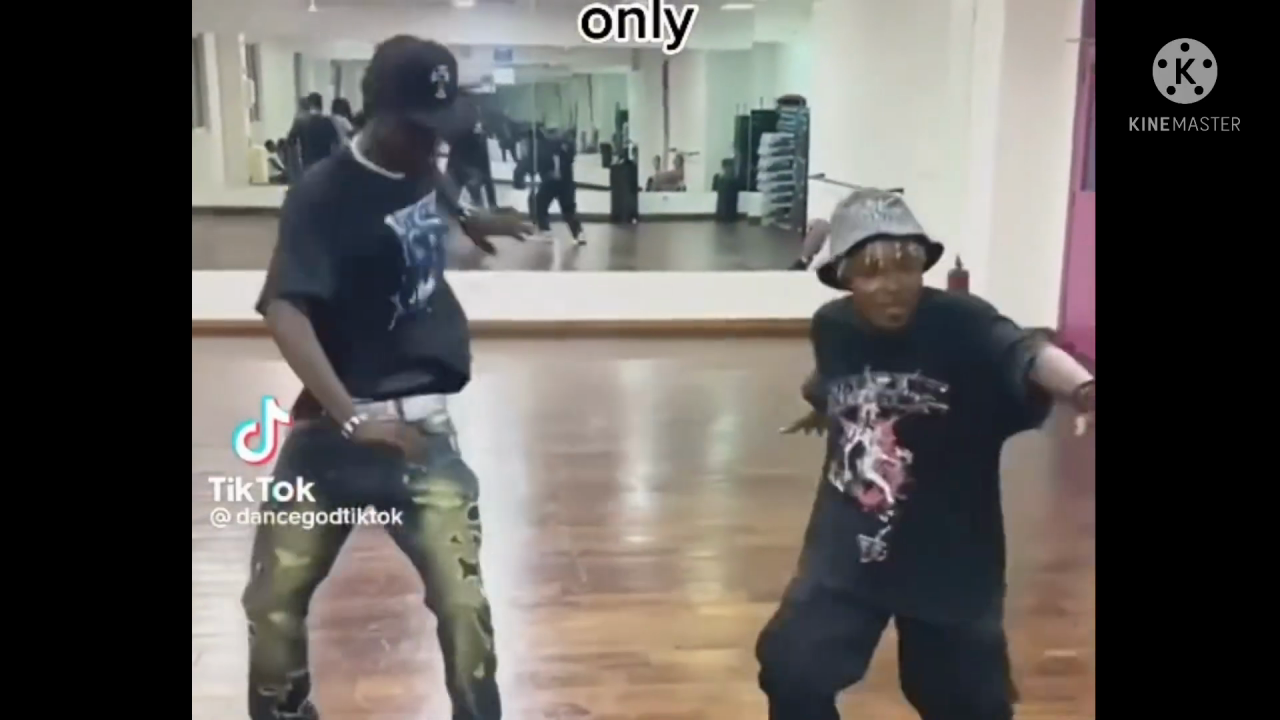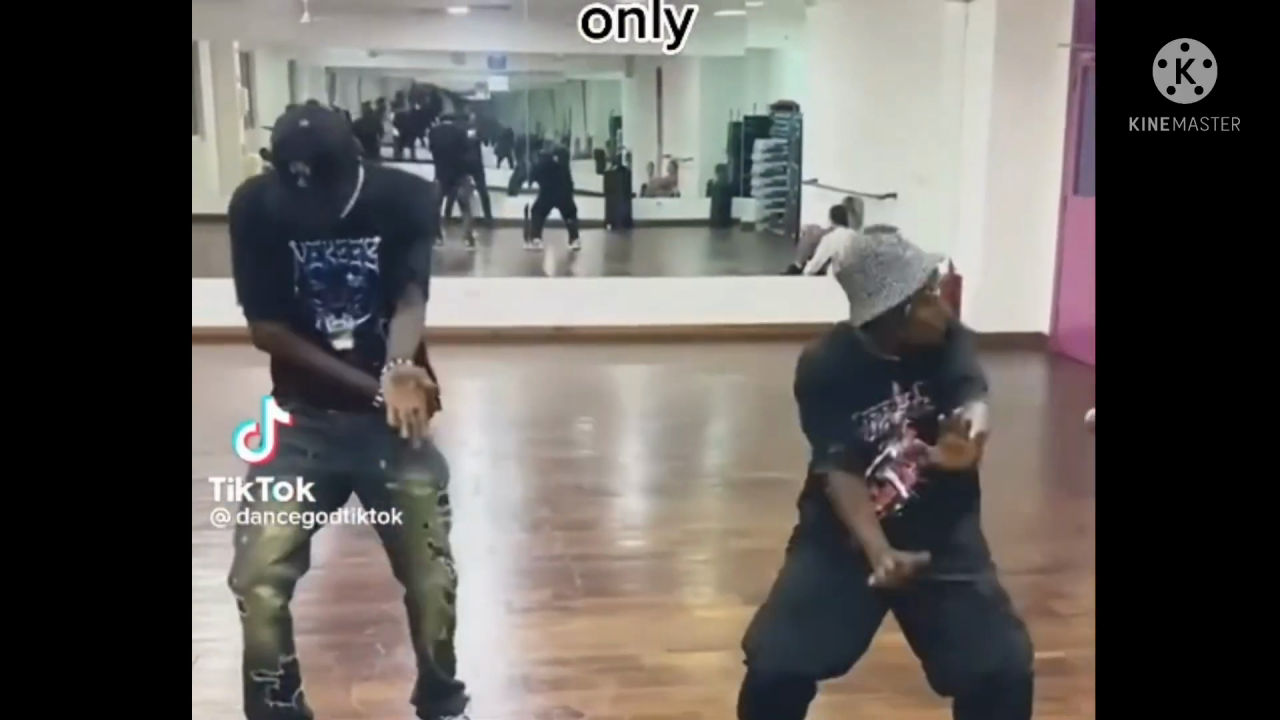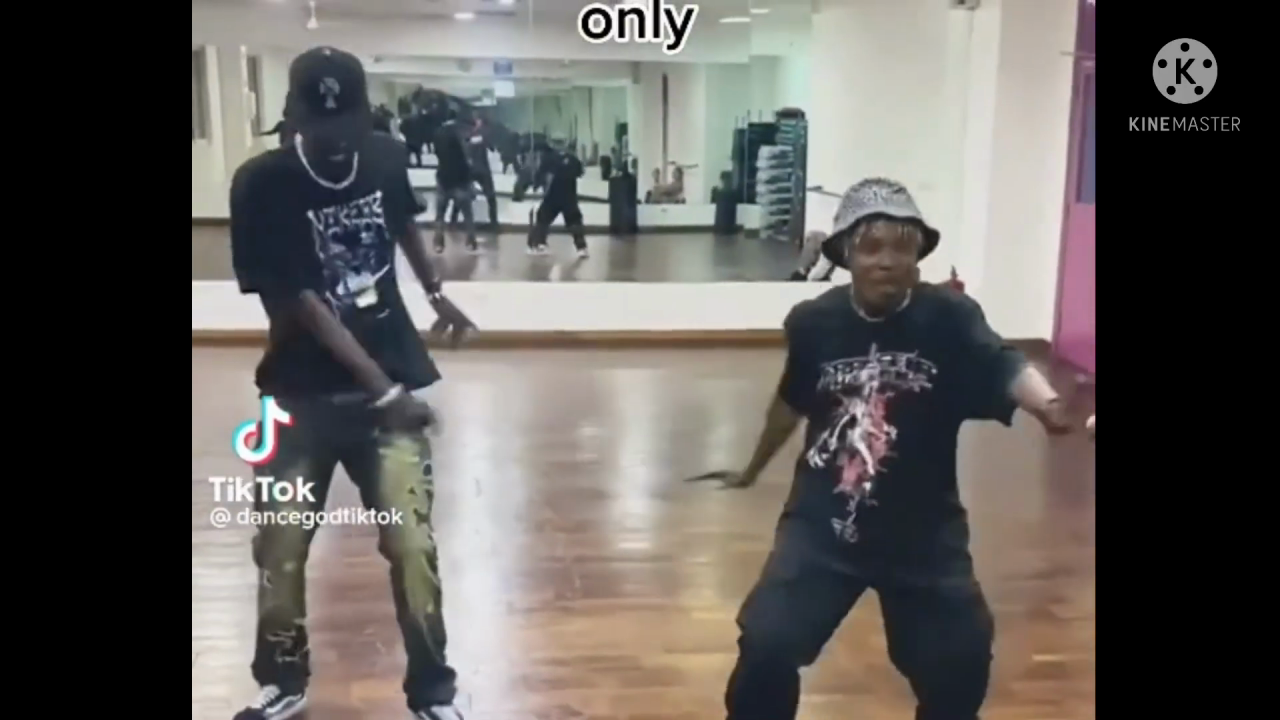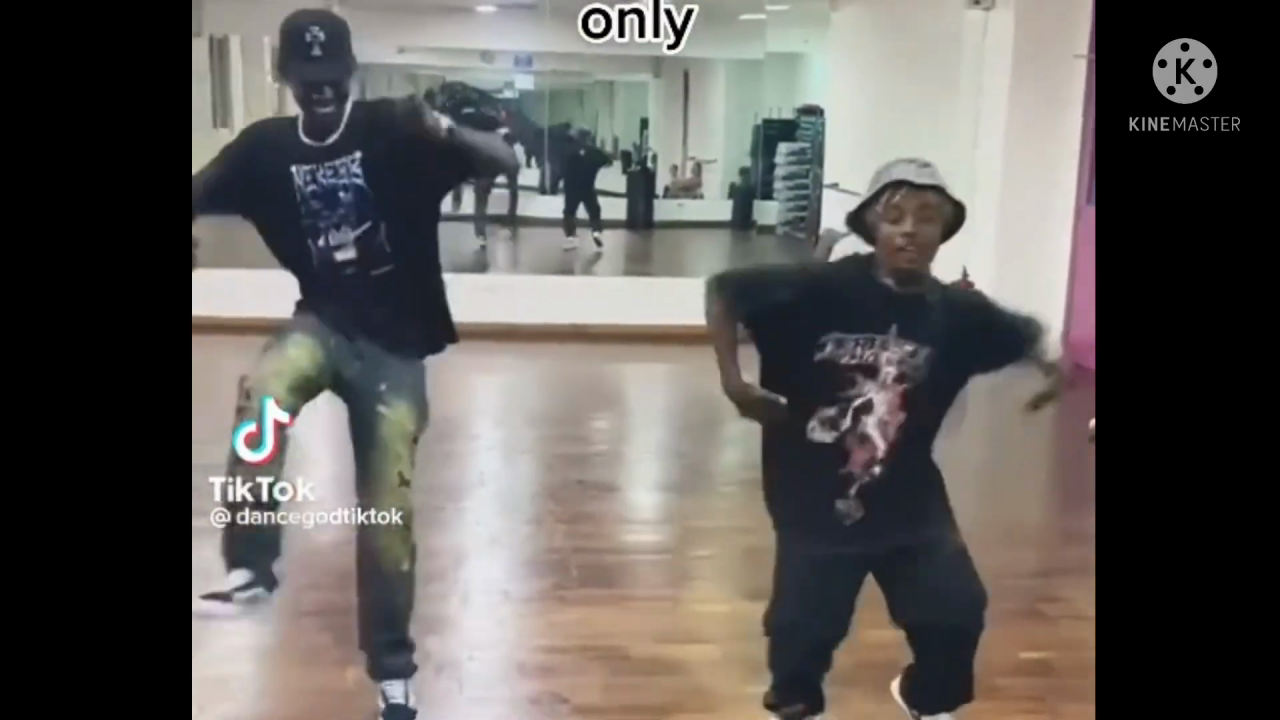
dt=0.5s
person 1, frame 1
left shoulder: (420, 164)
right shoulder: (323, 196)
right elbow: (284, 311)
left wrist: (472, 222)
right wrist: (352, 420)
left hip: (420, 428)
right hip: (331, 428)
left knee: (463, 605)
right knee: (275, 606)
person 1, frame 2
left shoulder: (403, 199)
right shoulder: (254, 208)
left elbow: (412, 299)
right elbow: (267, 326)
left wrist: (400, 370)
right wrist: (370, 384)
left hip: (390, 420)
right hip: (306, 415)
left knee: (430, 581)
right knee: (259, 579)
person 1, frame 3
left shoulder: (385, 159)
right shoulder: (260, 185)
right elbow: (304, 303)
left wrist: (434, 290)
right wrist: (384, 389)
left hip: (384, 393)
right hip: (299, 394)
left knee: (411, 548)
right knee: (281, 554)
person 1, frame 4
left shoulder: (392, 126)
right shoulder: (262, 147)
left elbow: (505, 161)
right elbow: (198, 201)
left wrist: (445, 134)
left hip: (399, 339)
right hip: (323, 323)
left knee: (387, 504)
right knee: (263, 392)
right ankle: (252, 565)
person 2, frame 1
left shoulder: (962, 322)
right shoulder: (830, 327)
left elbow: (1028, 354)
left wrist: (1083, 386)
right wrist: (819, 412)
left hip: (951, 547)
right hip: (848, 544)
right knee: (794, 674)
person 2, frame 2
left shoulder: (944, 339)
right shoulder: (824, 365)
left elbow: (971, 398)
right elbow: (839, 472)
left wrist: (969, 436)
right wrist: (877, 553)
left hip: (942, 541)
right hip: (839, 544)
left knee: (1005, 670)
right knee: (775, 667)
person 2, frame 3
left shoulder: (949, 316)
right shoulder: (811, 322)
left elbow: (1006, 369)
left wrist: (1049, 406)
right wrist: (753, 468)
left hip: (920, 529)
right hip: (822, 519)
left knee: (961, 654)
right knee: (767, 642)
person 2, frame 4
left shoulder: (957, 308)
right shoulder: (832, 284)
left elbow: (1023, 336)
right elbow: (723, 290)
left wrist: (1056, 366)
right wrist: (733, 379)
left hip: (907, 494)
right hip: (813, 490)
left knee: (956, 612)
right knee: (806, 628)
